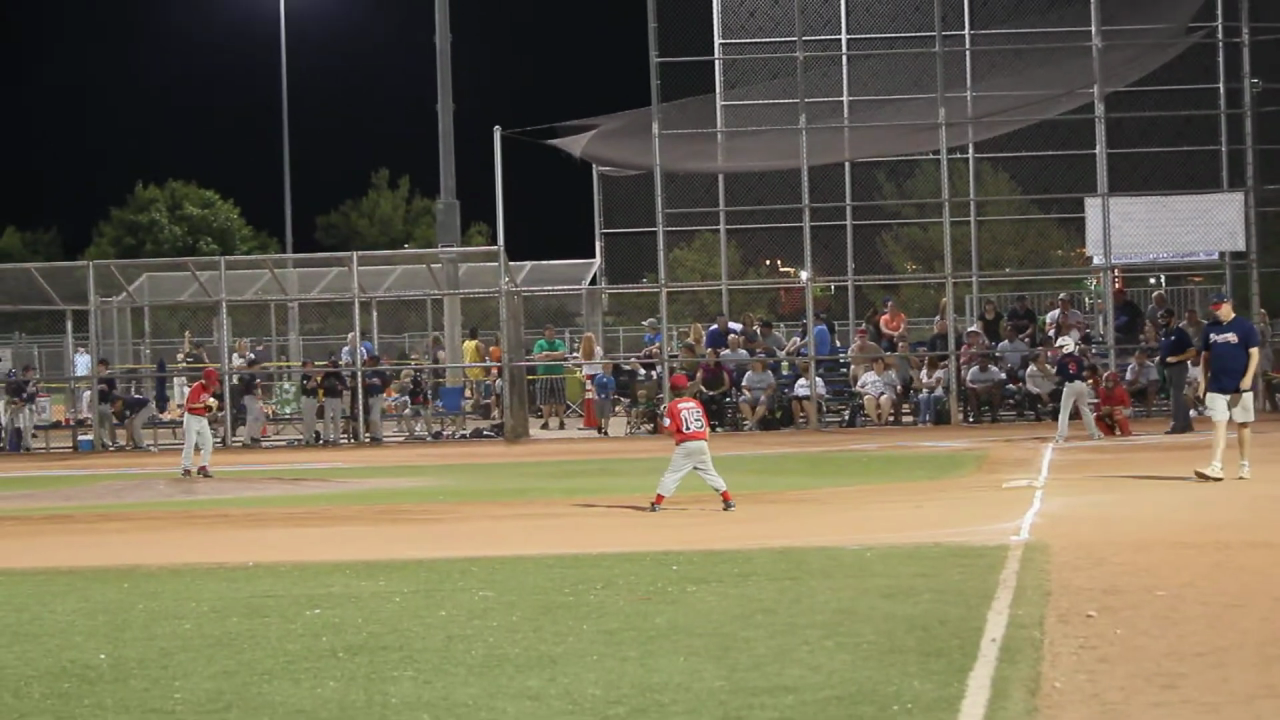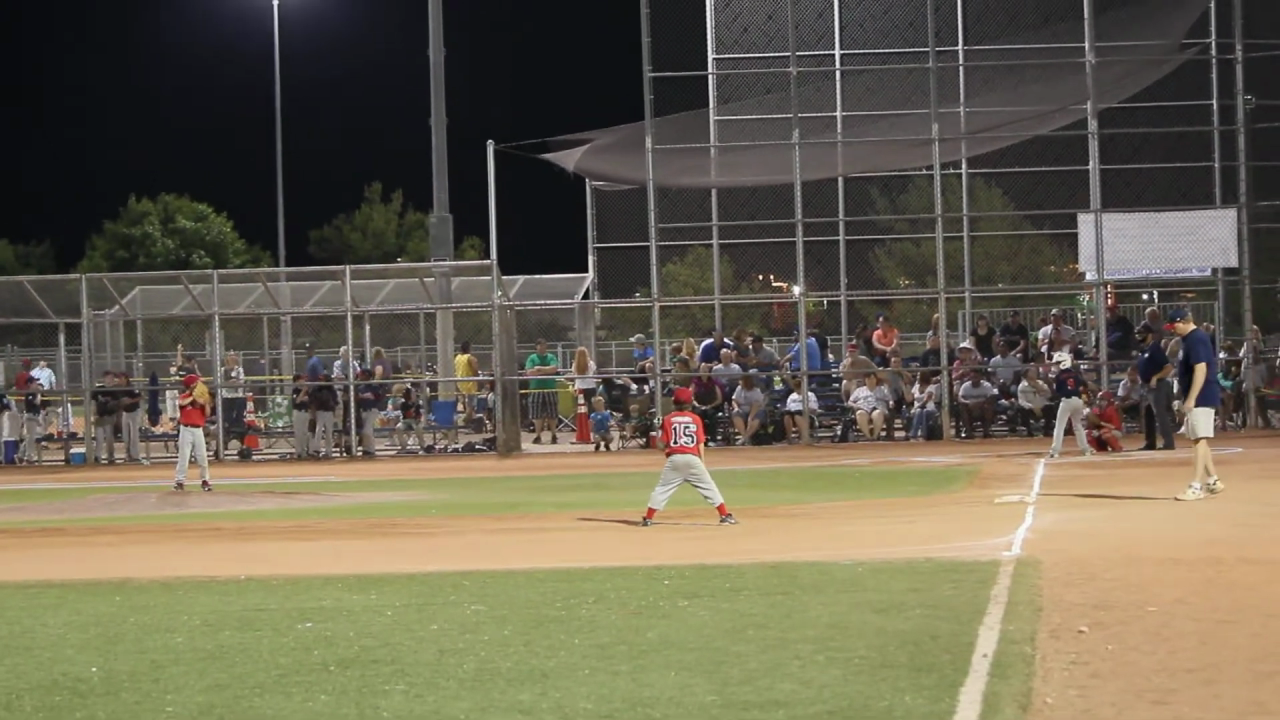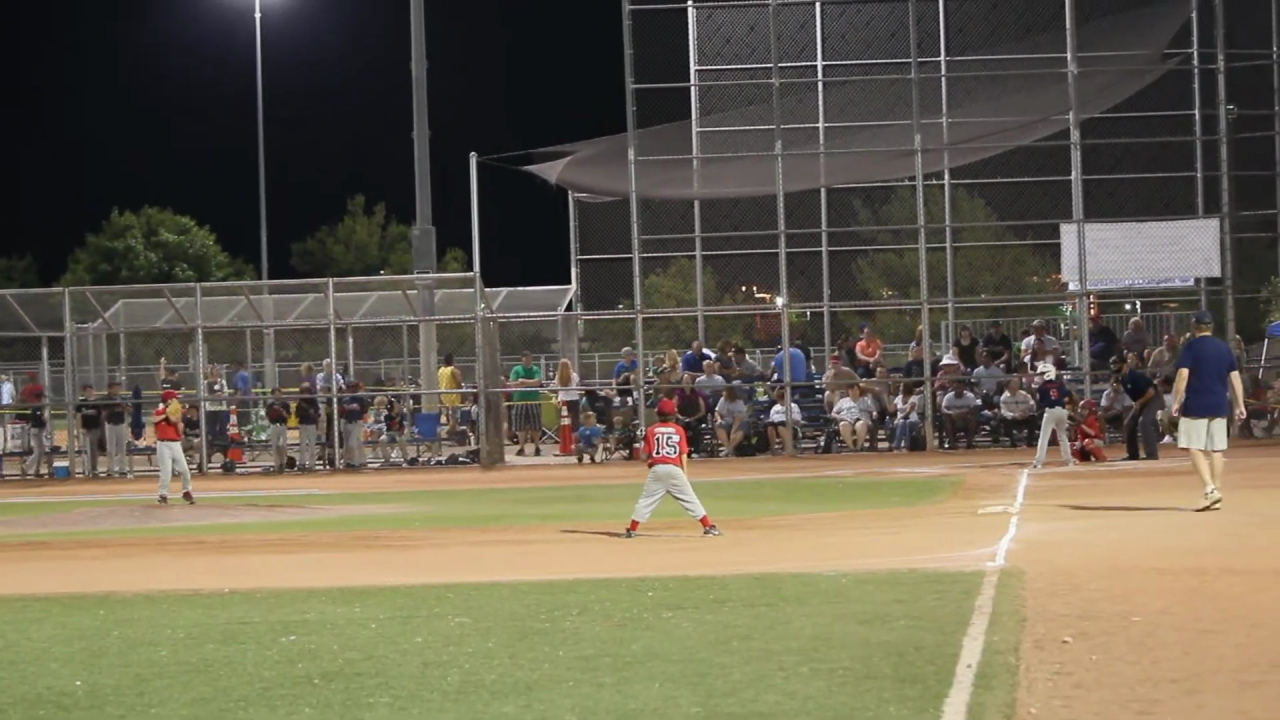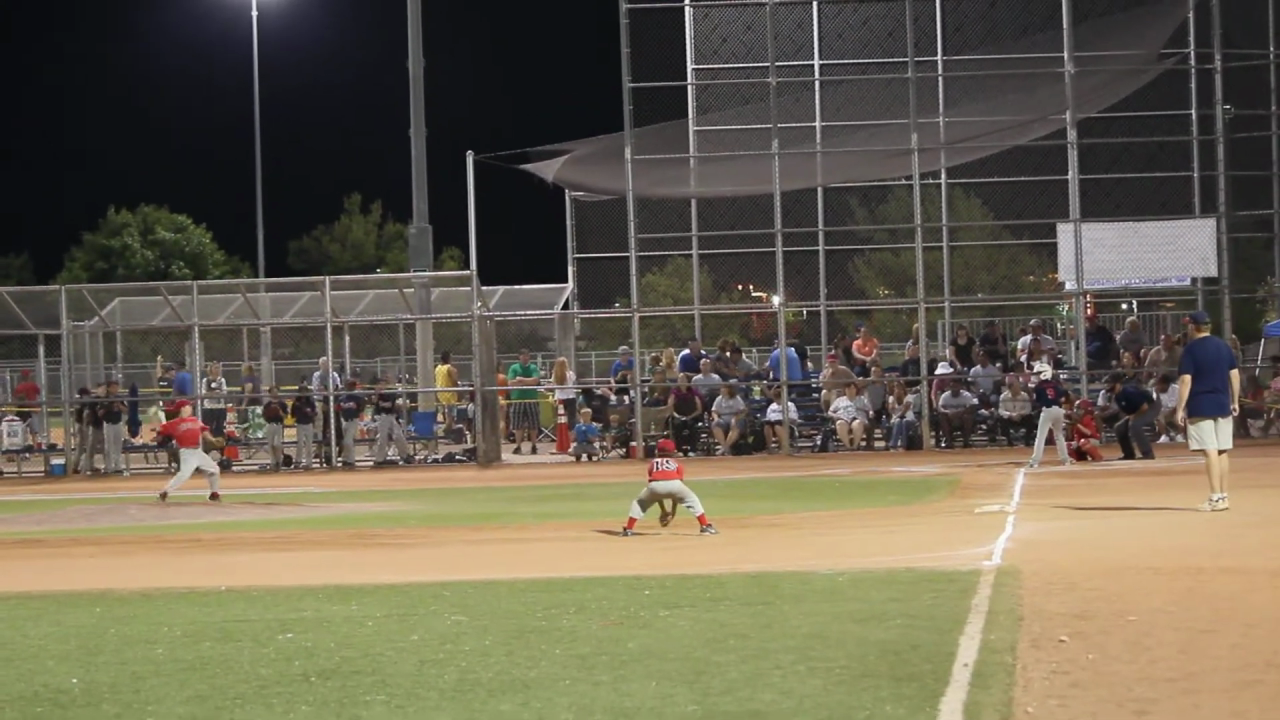
dt=1s
person 1, frame 1
left shoulder: (1245, 326)
right shoulder: (1210, 328)
left elbow: (1254, 354)
right elbow: (1206, 356)
left wrist: (1248, 377)
right wrist: (1203, 381)
left hip: (1239, 386)
right hip: (1216, 387)
left knee: (1243, 425)
right knee: (1219, 425)
left ankle: (1244, 465)
right ankle: (1216, 467)
person 1, frame 2
left shoulder: (1197, 339)
right shoulder: (1189, 339)
left elbow: (1201, 370)
left wrist: (1190, 399)
right wrist: (1189, 398)
left hip: (1201, 398)
right hip: (1197, 398)
left knee: (1199, 440)
right knee: (1199, 440)
left ankle: (1196, 487)
right ankle: (1212, 481)
person 1, frame 3
left shoulder: (1191, 346)
right shoulder: (1224, 347)
left elbow: (1183, 375)
right elbow: (1235, 377)
left wrist: (1176, 401)
right wrist: (1240, 404)
left hip: (1196, 405)
right hip: (1220, 405)
left knee: (1195, 449)
right knee: (1217, 451)
left ankle: (1210, 489)
right ankle: (1215, 494)
person 1, frame 4
left shoulder: (1191, 349)
right shoulder: (1224, 346)
left elbow: (1186, 381)
right elbow: (1235, 375)
left wrist: (1180, 408)
right wrist: (1235, 401)
left hip: (1201, 407)
right hip: (1223, 405)
left knee: (1210, 451)
right knee: (1222, 451)
left ankle: (1216, 498)
right ankle: (1223, 496)
